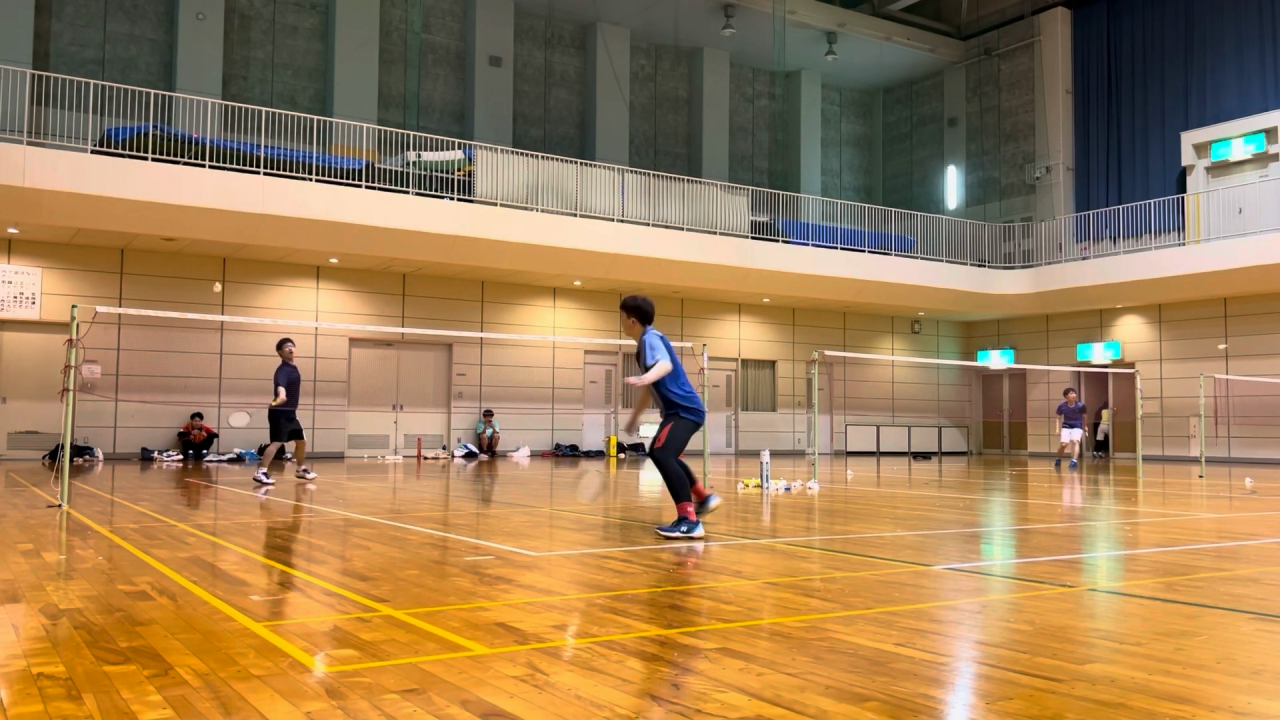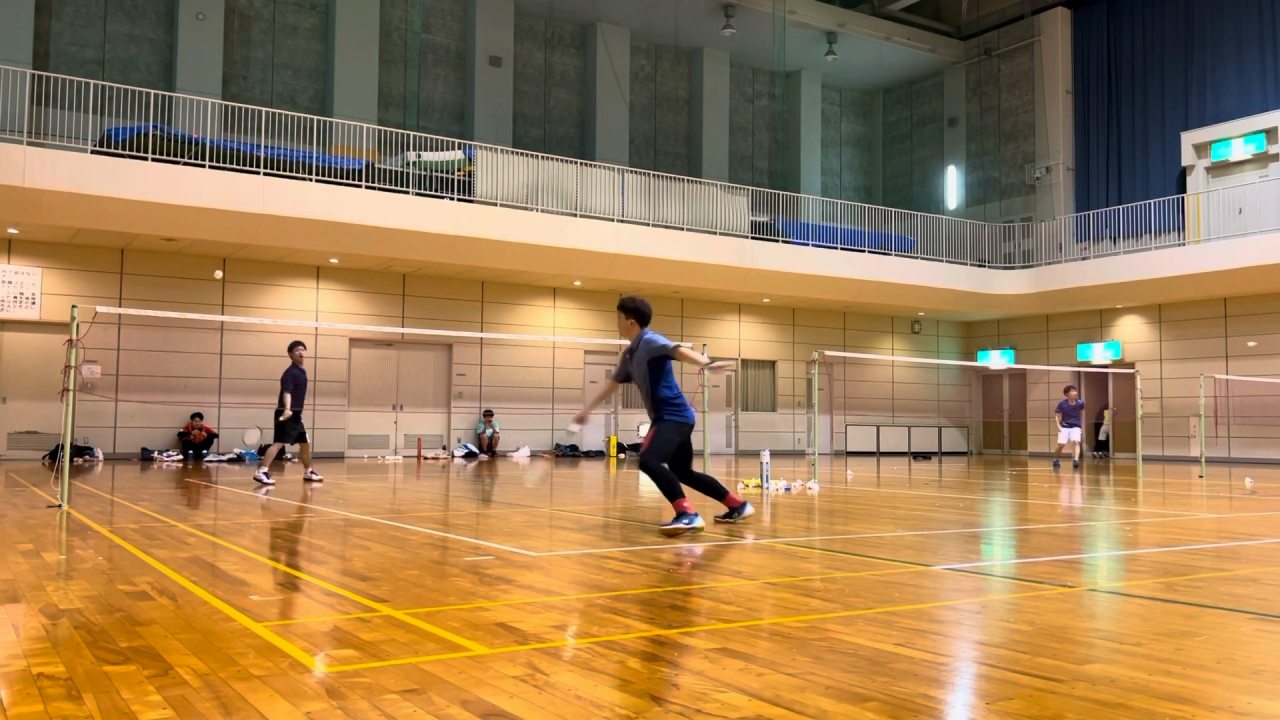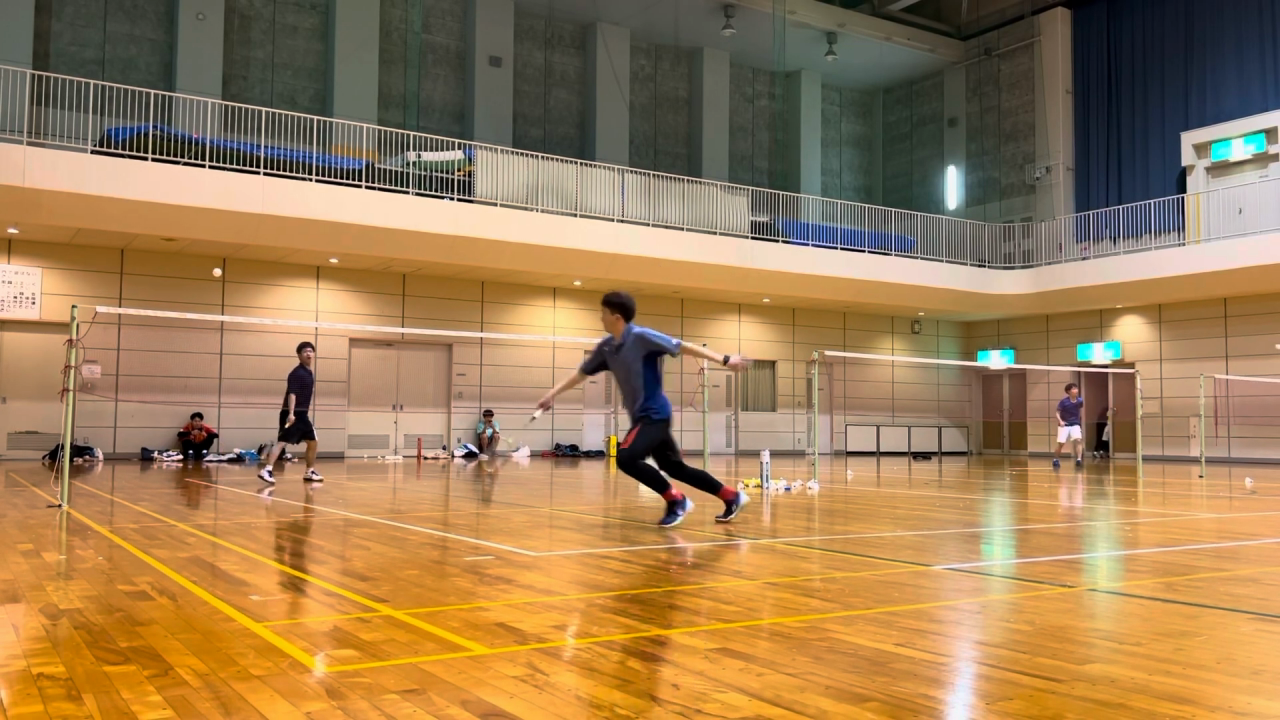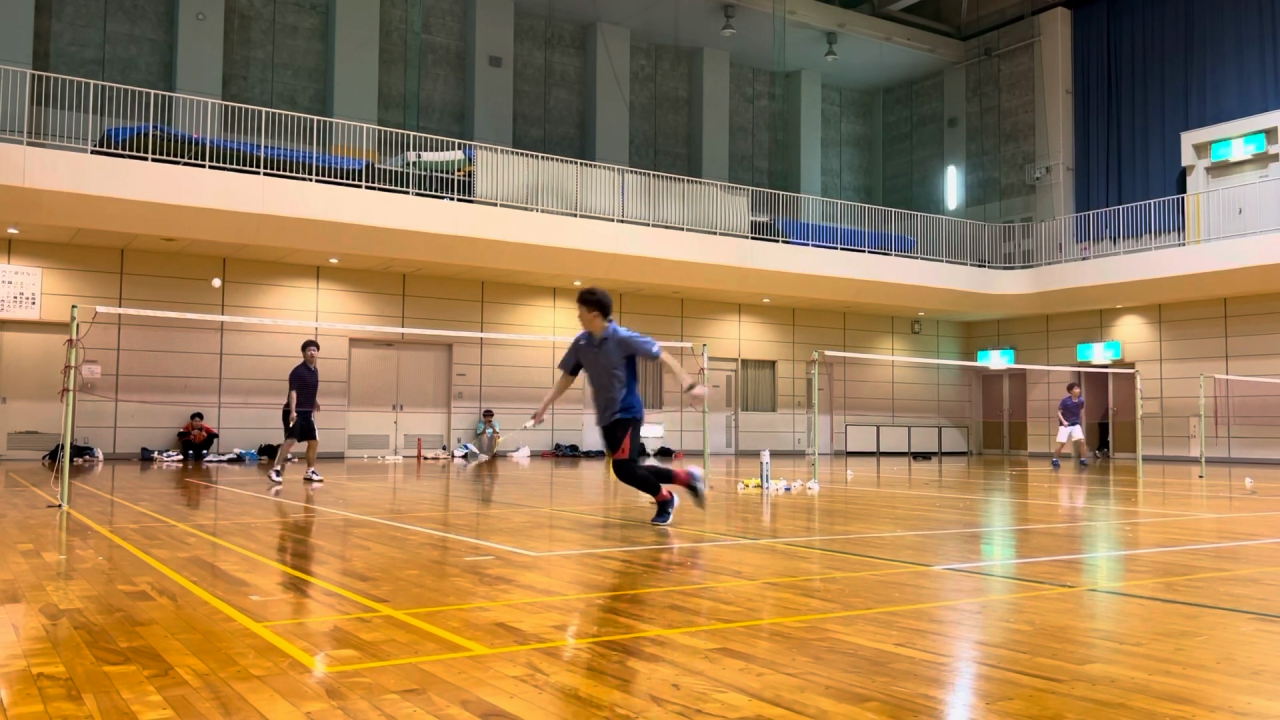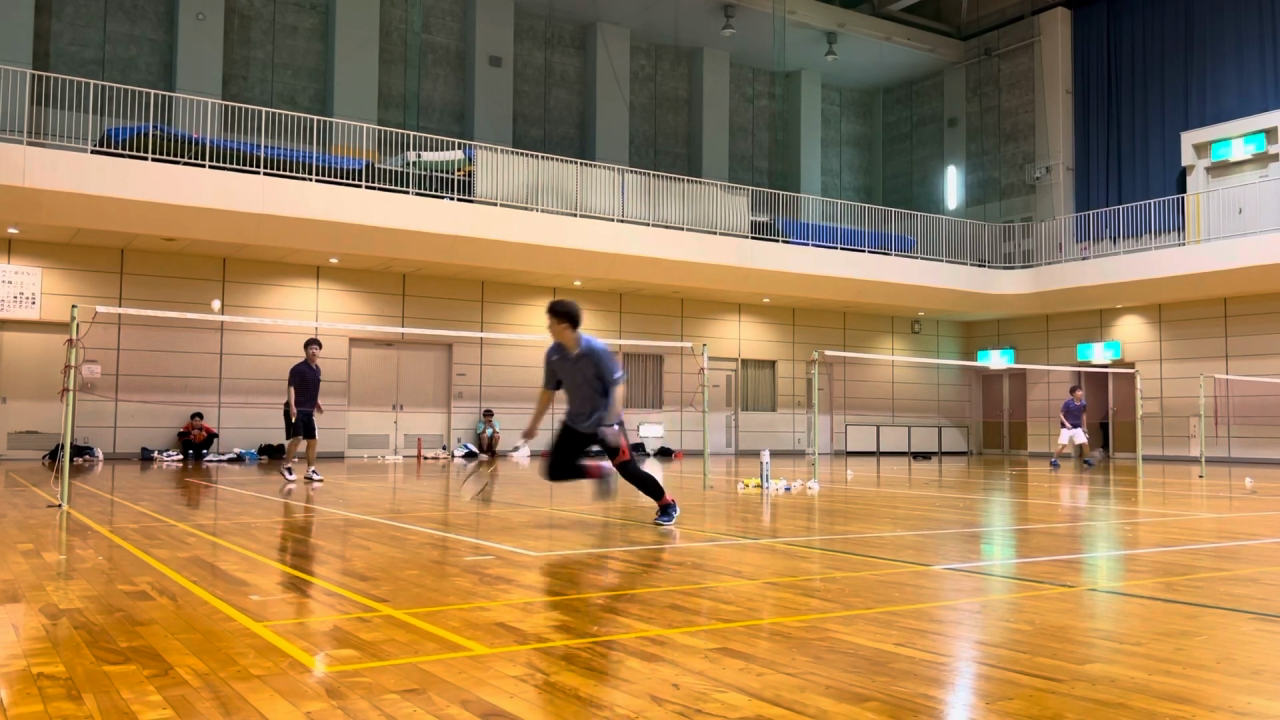
dt=0.1s
person 1, frame 1
left shoulder: (651, 339)
right shoulder: (645, 343)
left elbow: (665, 365)
right elbow: (652, 390)
left wrist: (646, 378)
right wrist: (634, 416)
left hip: (684, 412)
right hip: (678, 411)
left knee: (661, 455)
right knee: (663, 452)
left ankle: (690, 520)
right ankle: (703, 497)
person 1, frame 2
left shoulder: (651, 341)
right shoulder: (630, 352)
left elbow: (681, 350)
right elbow: (614, 383)
left wrist: (703, 361)
right wrist: (588, 408)
left hip: (674, 417)
right hip: (667, 419)
left knee: (649, 461)
right knee: (682, 471)
left ankle: (687, 513)
right ankle: (737, 504)
person 1, frame 3
left shoulder: (641, 337)
right shoulder: (605, 347)
left elbow: (684, 347)
right elbow: (582, 373)
left wrist: (724, 359)
right wrist: (553, 394)
left hip: (653, 415)
right hip: (641, 417)
left knee: (626, 458)
right knee: (673, 466)
left ankle: (676, 501)
right ankle: (732, 497)
person 1, frame 4
left shoulder: (624, 338)
right shoulder: (581, 343)
left elbow: (662, 356)
right elbow: (566, 377)
left wrist: (688, 384)
right wrist: (544, 406)
left hip: (626, 414)
right hip: (606, 417)
left knee: (624, 470)
right knee: (627, 469)
left ankle: (664, 499)
right ankle: (687, 477)
person 1, frame 5
left shoulder: (595, 350)
right shoulder: (554, 354)
left elbow: (617, 386)
right elbow: (548, 391)
left wrist: (612, 422)
right wrist: (534, 423)
left hip: (604, 421)
right hip: (575, 423)
left knee: (628, 469)
right knee: (555, 472)
left ankle: (667, 504)
right ankle: (600, 471)
